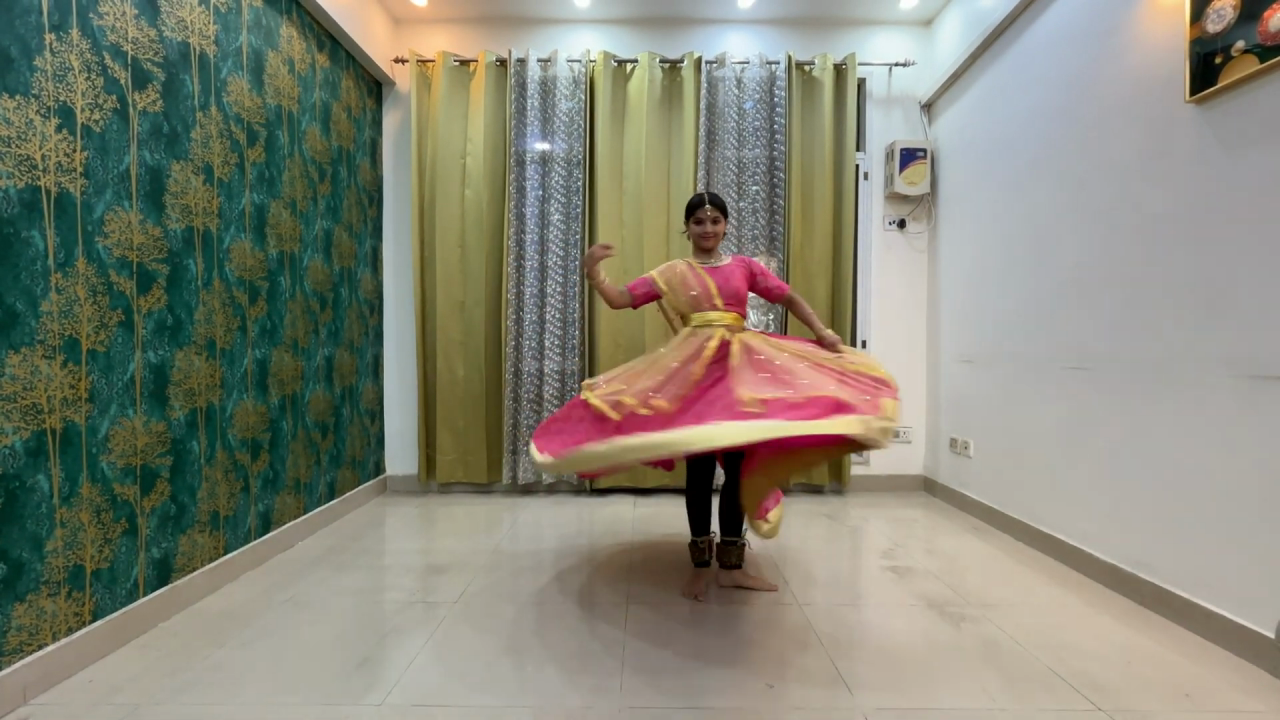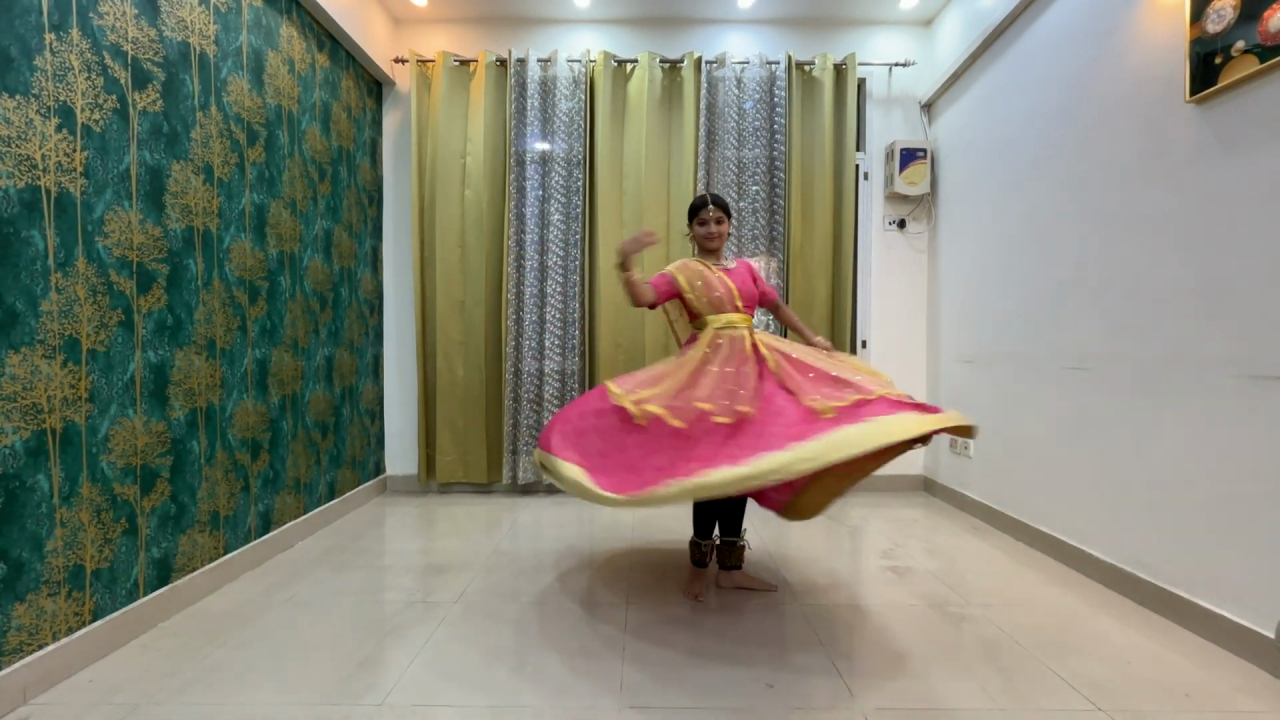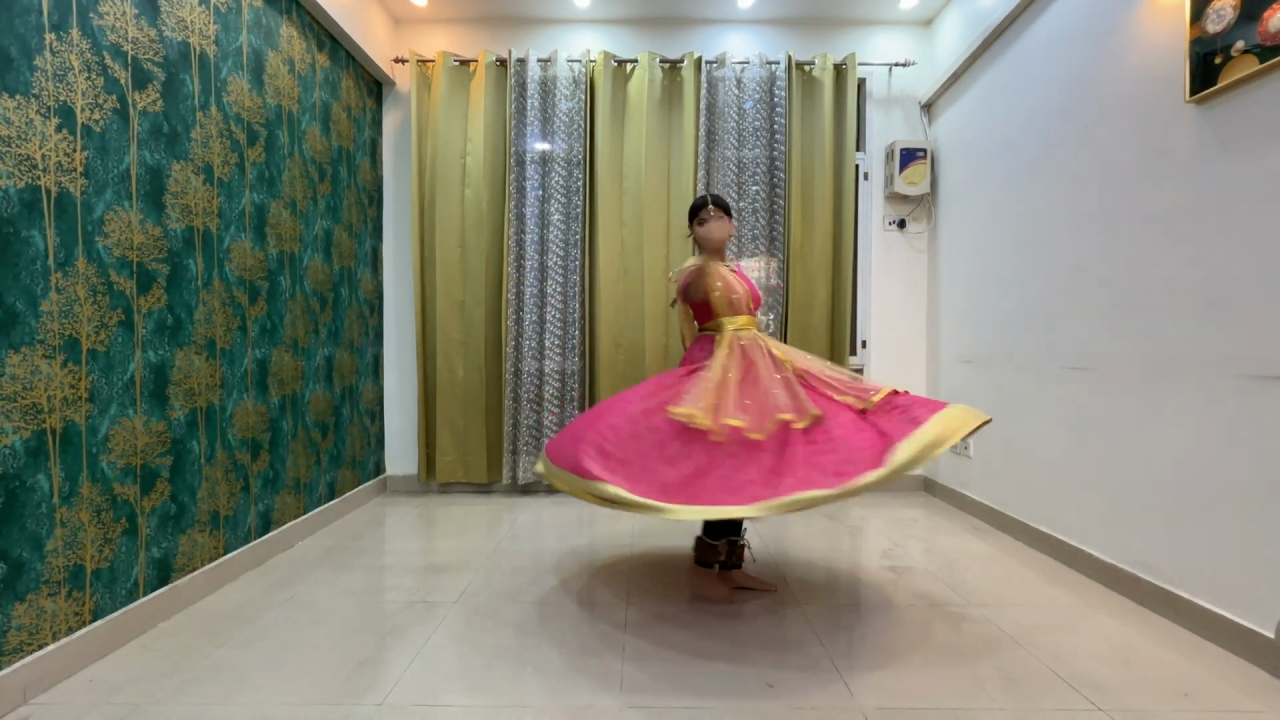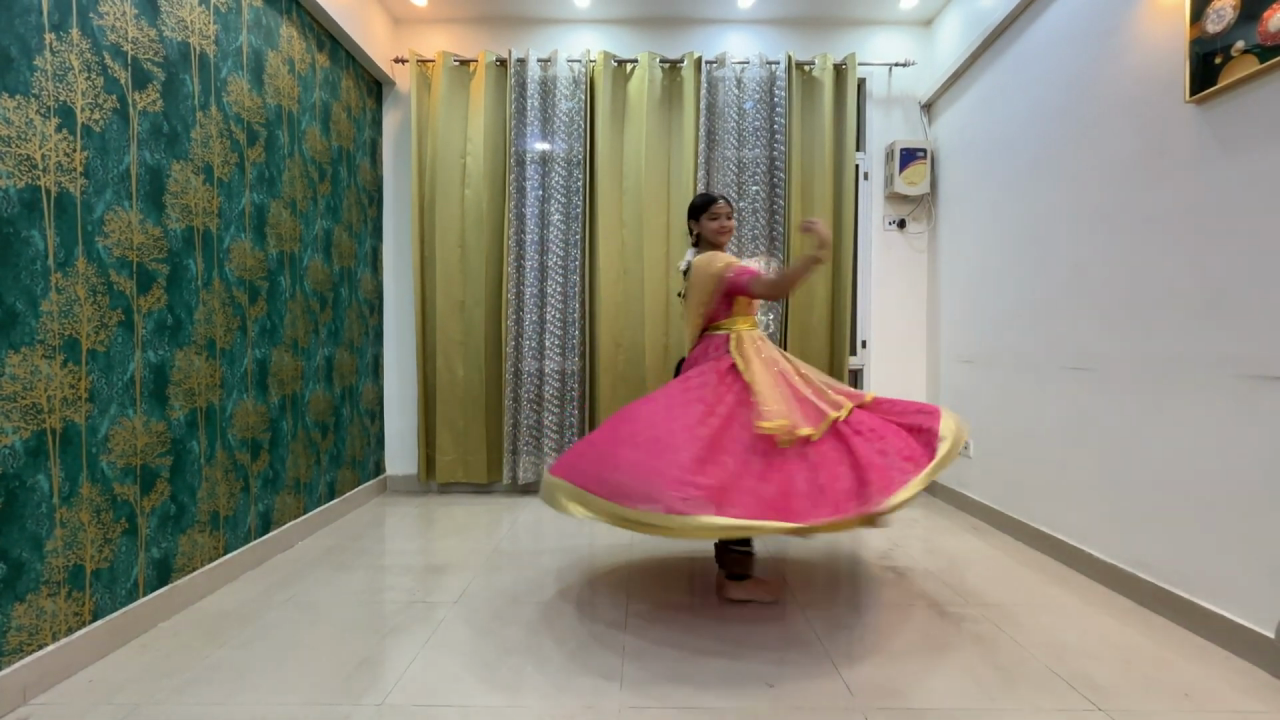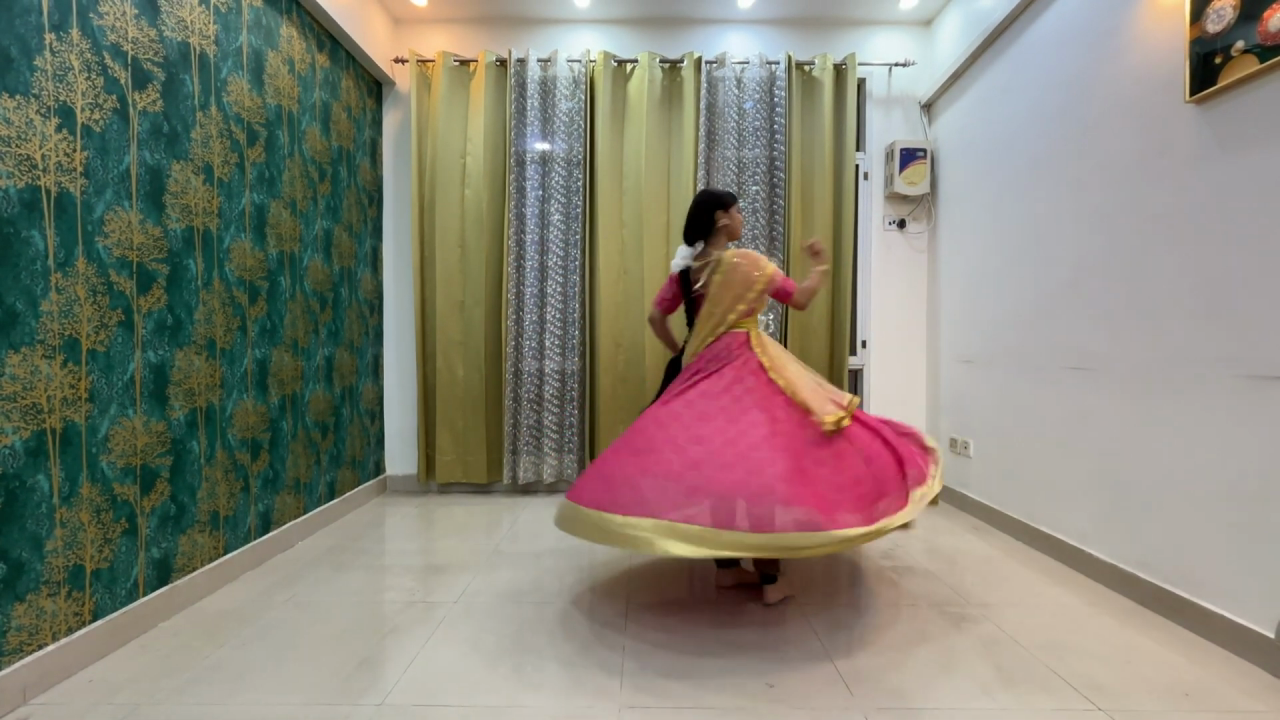
dt=0.1s
person 1, frame 1
left shoulder: (745, 267)
right shoulder: (671, 273)
left elbow: (787, 296)
right elbow: (618, 298)
left wrist: (822, 332)
right wrist: (592, 270)
left hip: (743, 361)
right hip: (693, 365)
left knee: (741, 467)
right knee: (700, 467)
left ankle: (732, 566)
right ankle: (700, 566)
person 1, frame 2
left shoulder: (745, 269)
right shoulder: (680, 273)
left elbow: (775, 303)
right elbow: (641, 298)
left wrist: (810, 336)
right wrist: (625, 264)
left hip: (754, 362)
right hip: (710, 365)
left knee: (745, 466)
right knee: (715, 465)
left ankle: (731, 567)
right ankle: (698, 566)
person 1, frame 3
left shoulder: (735, 271)
right shoulder: (697, 272)
right elbow: (691, 290)
right wrist: (705, 254)
left hip: (757, 365)
right hip: (720, 367)
left knee: (751, 465)
right knee: (734, 464)
left ankle: (732, 567)
right ankle: (709, 567)
person 1, frame 4
left shoulder: (700, 268)
right shoulder: (719, 266)
right elbow: (767, 285)
right wrist: (816, 252)
left hip: (711, 362)
right hip: (730, 364)
left knee: (735, 463)
right knee: (751, 462)
left ankle: (731, 567)
right ankle: (736, 575)
person 1, frame 5
left shoulder: (685, 269)
right shoulder: (748, 262)
left elbow: (656, 317)
right elbow: (800, 299)
left wrist: (680, 351)
right wrist: (820, 265)
left hip: (705, 365)
right hip: (746, 364)
left knee: (726, 468)
right knee: (770, 463)
left ankle: (727, 565)
right ankle: (769, 577)
